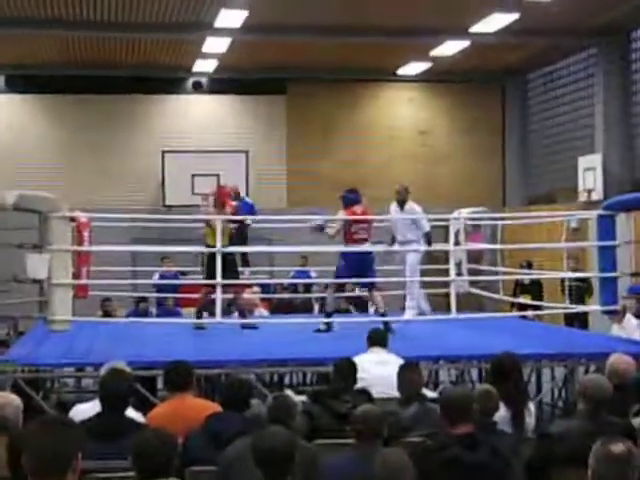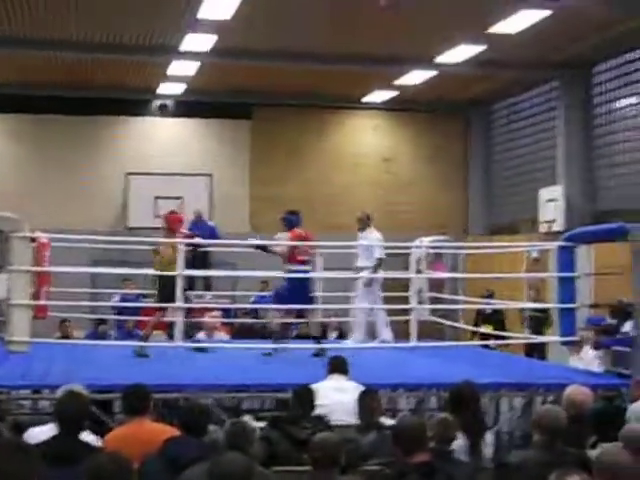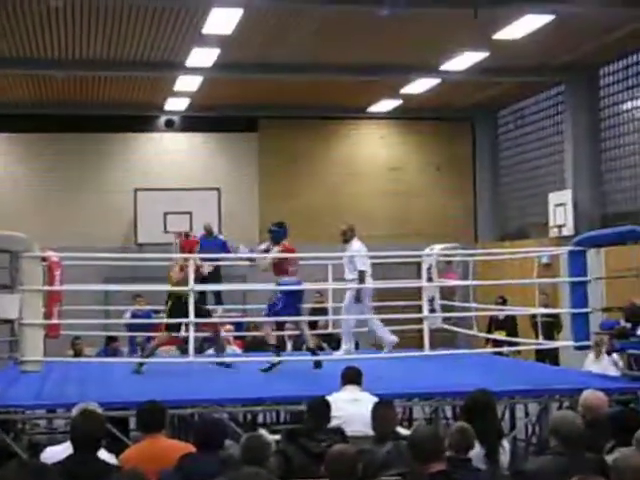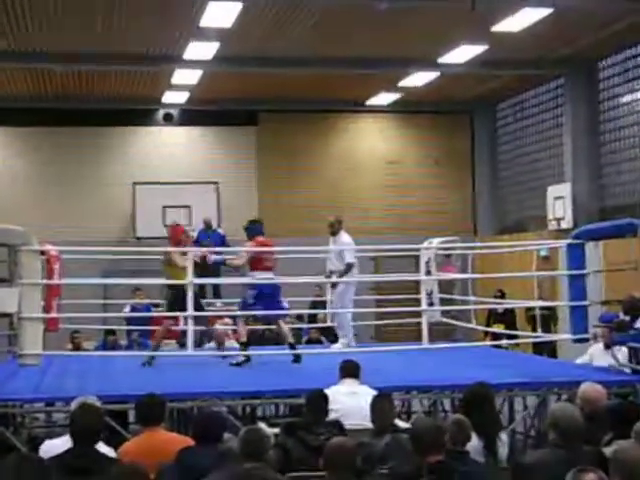
dt=0.5s
person 1, frame 1
left shoulder: (344, 214)
right shoulder: (368, 214)
left elbow: (332, 234)
left wrist: (323, 228)
left hip: (351, 255)
right hip: (366, 254)
left knee: (332, 288)
right knee: (372, 289)
left ankle: (327, 323)
right ankle: (385, 322)
person 1, frame 2
left shoulder: (289, 235)
right shoulder: (308, 236)
left elbow: (282, 252)
left wrist: (265, 248)
left hip: (293, 275)
right hip: (305, 275)
left knee: (275, 306)
right knee: (306, 311)
left ankle: (278, 342)
right ankle: (319, 345)
person 1, frame 3
left shoulder: (278, 249)
right shoulder: (290, 248)
left elbow: (264, 266)
right wrist: (267, 249)
left hip: (285, 288)
right hip: (296, 286)
right knee: (300, 323)
left ankle: (276, 355)
right ankle: (315, 357)
person 1, frame 4
left shoulder: (253, 245)
right shoulder: (270, 245)
left elbow: (241, 263)
left wrist: (224, 261)
left hip: (258, 284)
right hip: (271, 283)
left knee: (241, 319)
right knee: (278, 319)
left ankle: (245, 354)
right ankle: (294, 351)
person 2, frame 1
left shoulder: (225, 212)
right shoulder: (211, 212)
right elbow: (220, 229)
right wrist: (226, 213)
left hip: (225, 250)
right hip: (212, 252)
left knee: (236, 286)
right knee: (209, 287)
right ankle: (198, 317)
person 2, frame 2
left shoulder: (175, 238)
right shoulder: (162, 240)
right elbow: (167, 259)
right wrist: (175, 244)
left hip: (173, 278)
right hip: (164, 278)
right knee: (161, 313)
right ankle: (141, 345)
person 2, frame 3
right shoulder: (178, 262)
right elbow: (175, 280)
right wrist: (187, 269)
left hip: (189, 300)
right hip: (176, 301)
right knee: (167, 336)
right ankle: (141, 363)
person 2, frame 4
left shoulder: (183, 250)
right shoulder: (171, 252)
right elbow: (183, 265)
left hip: (186, 289)
right hip: (175, 290)
left knee: (202, 320)
right knee: (168, 323)
right ankle: (152, 355)
person 3, frame 1
left shoulder: (415, 209)
right shoulder: (393, 207)
left elbow: (426, 230)
left wrist: (430, 248)
right wrist: (391, 244)
left hip: (414, 247)
right hip: (402, 247)
left knee: (411, 279)
right knee: (412, 279)
left ankle: (411, 311)
right ankle: (423, 308)
person 3, frame 2
left shoulder: (374, 236)
right shoulder: (362, 235)
left elbow: (379, 258)
left wrist: (371, 276)
right wrist: (358, 269)
left hip: (370, 274)
right hip: (365, 273)
left knee: (360, 304)
right knee: (376, 306)
left ankle: (357, 338)
right ankle: (385, 337)
person 3, frame 3
left shoulder: (356, 248)
right shoulder: (352, 247)
left elbow: (362, 271)
left wrist: (358, 291)
right wrist: (357, 289)
left hip: (359, 286)
right hip: (357, 285)
left knee: (347, 316)
right knee: (367, 316)
left ankle: (347, 348)
right ankle: (389, 339)
person 3, frame 4
left shoulder: (345, 240)
right shoulder: (333, 239)
left elbow: (350, 263)
left wrist: (338, 278)
right wrist: (330, 273)
left hip: (346, 279)
right hip: (337, 278)
left knee: (343, 310)
right knee: (337, 310)
left ankle: (346, 341)
right ankle: (347, 339)
